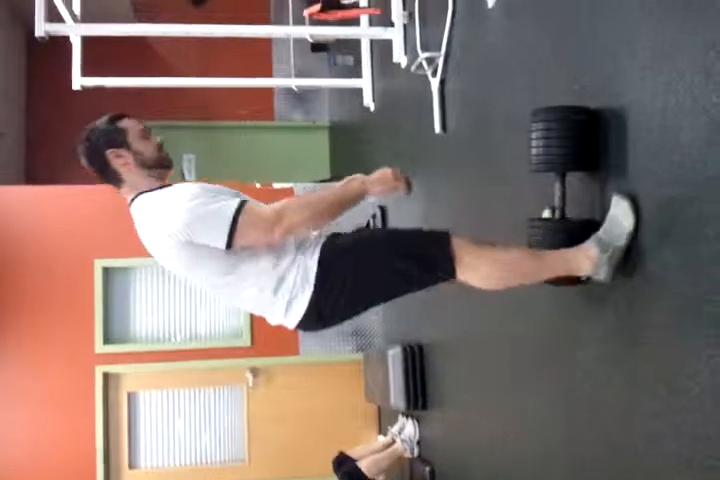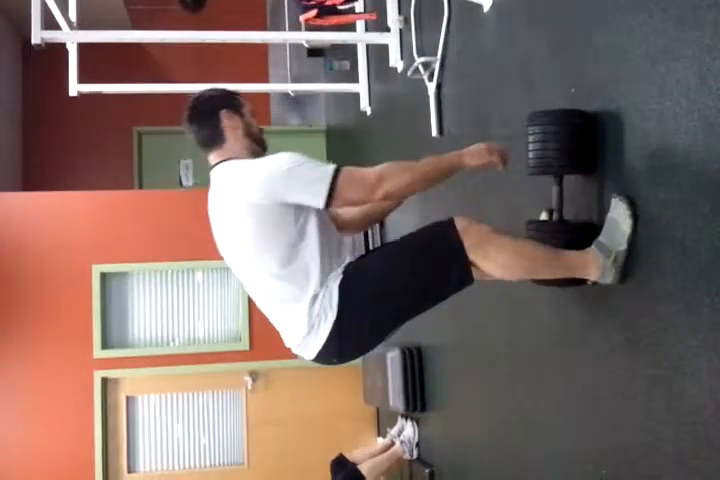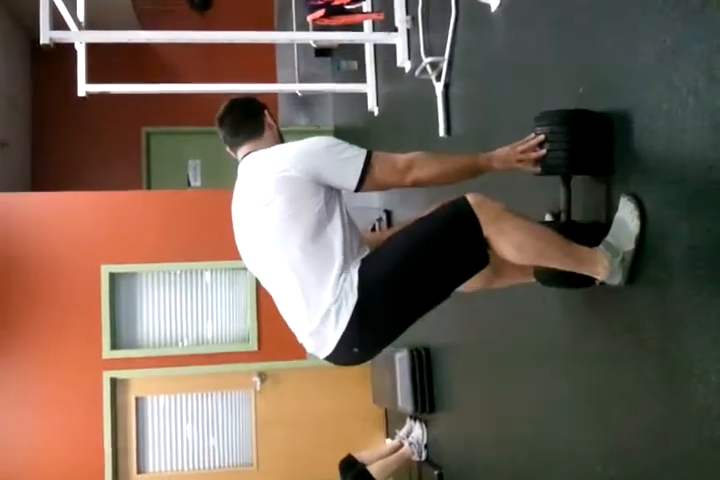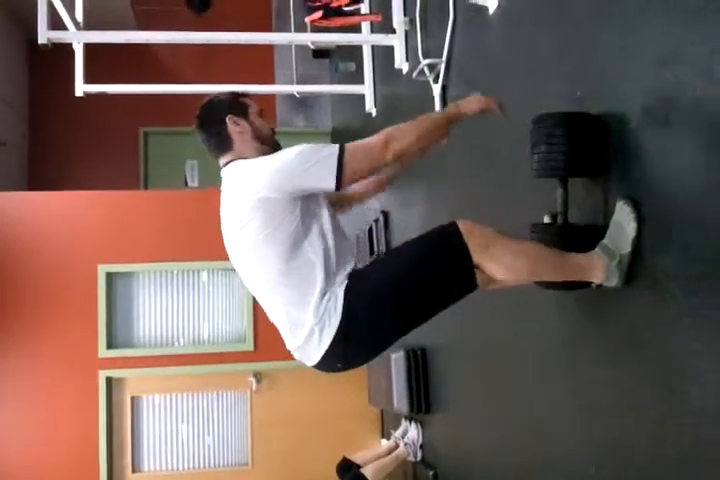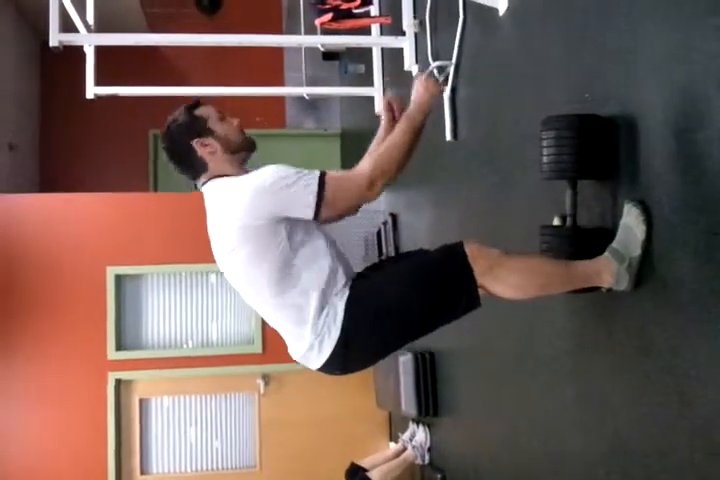
dt=0.4s
person 1, frame 1
left shoulder: (161, 211)
right shoulder: (177, 207)
left elbow: (262, 228)
right elbow: (278, 224)
left wrist: (344, 190)
right wrist: (362, 188)
left hip: (304, 287)
right hip: (314, 289)
left knee: (433, 250)
right knee: (456, 254)
left ankle: (554, 265)
right ankle: (587, 260)
person 1, frame 2
left shoulder: (230, 193)
right shoulder: (268, 173)
left elbow: (340, 221)
right elbow: (374, 184)
left wrist: (403, 186)
right wrist: (459, 160)
left hip: (322, 329)
right hip: (337, 321)
left knee: (456, 258)
right knee: (467, 235)
left ankle: (565, 266)
right ankle: (595, 264)
person 1, frame 3
left shoulder: (247, 201)
right shoulder: (298, 155)
right elbow: (408, 170)
left wrist: (429, 226)
right wrist: (493, 160)
left hip: (337, 335)
right hip: (355, 315)
left knee: (470, 262)
right knee: (479, 210)
left ankle: (569, 265)
right ankle: (604, 263)
person 1, frame 4
left shoulder: (243, 195)
right shoulder: (275, 169)
left elbow: (353, 191)
right elbow: (384, 151)
left wrist: (419, 134)
right wrist: (460, 111)
left hip: (326, 334)
right hip: (339, 328)
left knee: (463, 267)
right knee: (468, 240)
left ankle: (567, 269)
right ankle: (599, 267)
person 1, frame 5
left shoulder: (230, 203)
right shoulder: (261, 187)
left elbow: (345, 193)
right elbow: (365, 183)
left wrist: (388, 129)
right wrist: (420, 107)
left hip: (331, 337)
right hip: (346, 328)
left knee: (468, 265)
right knee: (481, 259)
left ankle: (587, 271)
right ankle: (609, 270)
